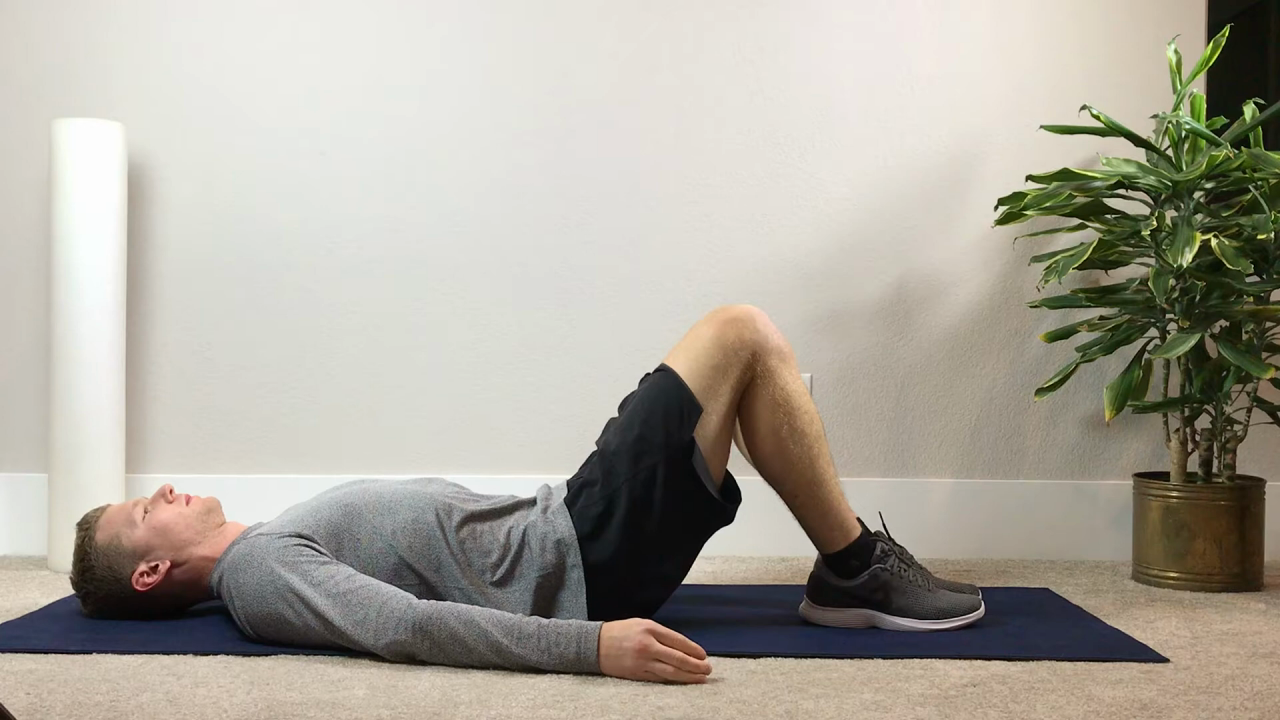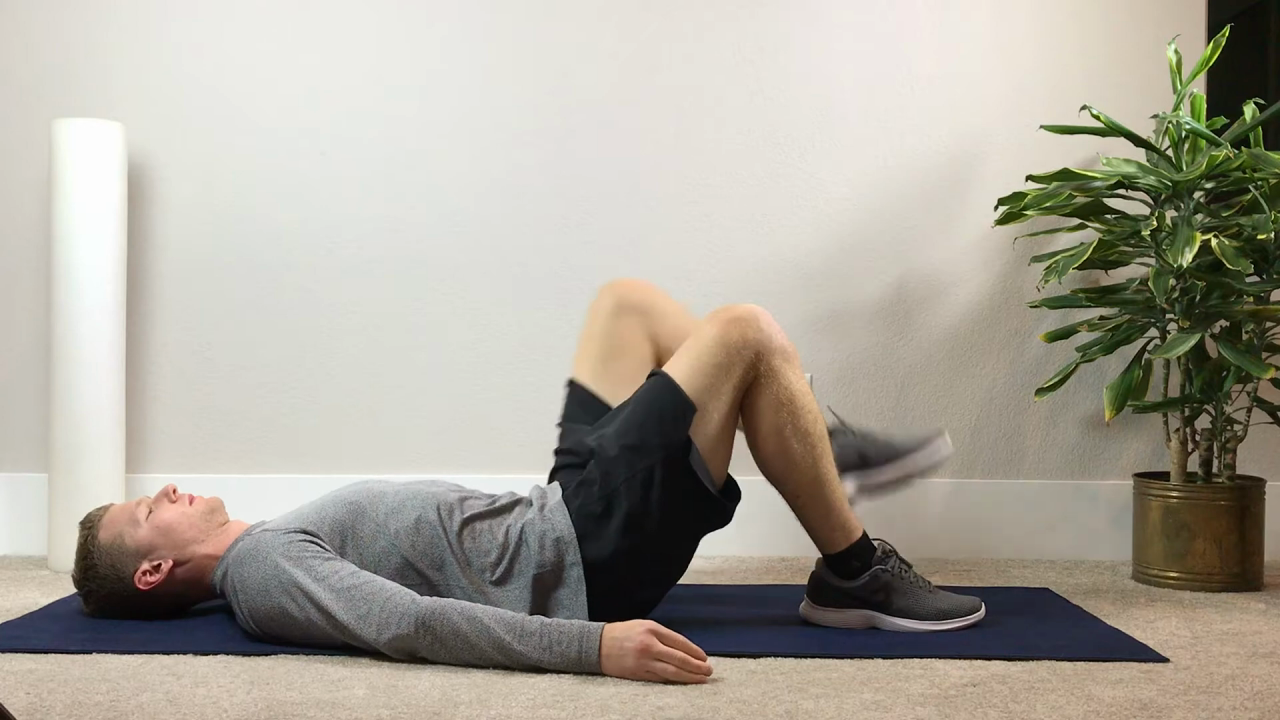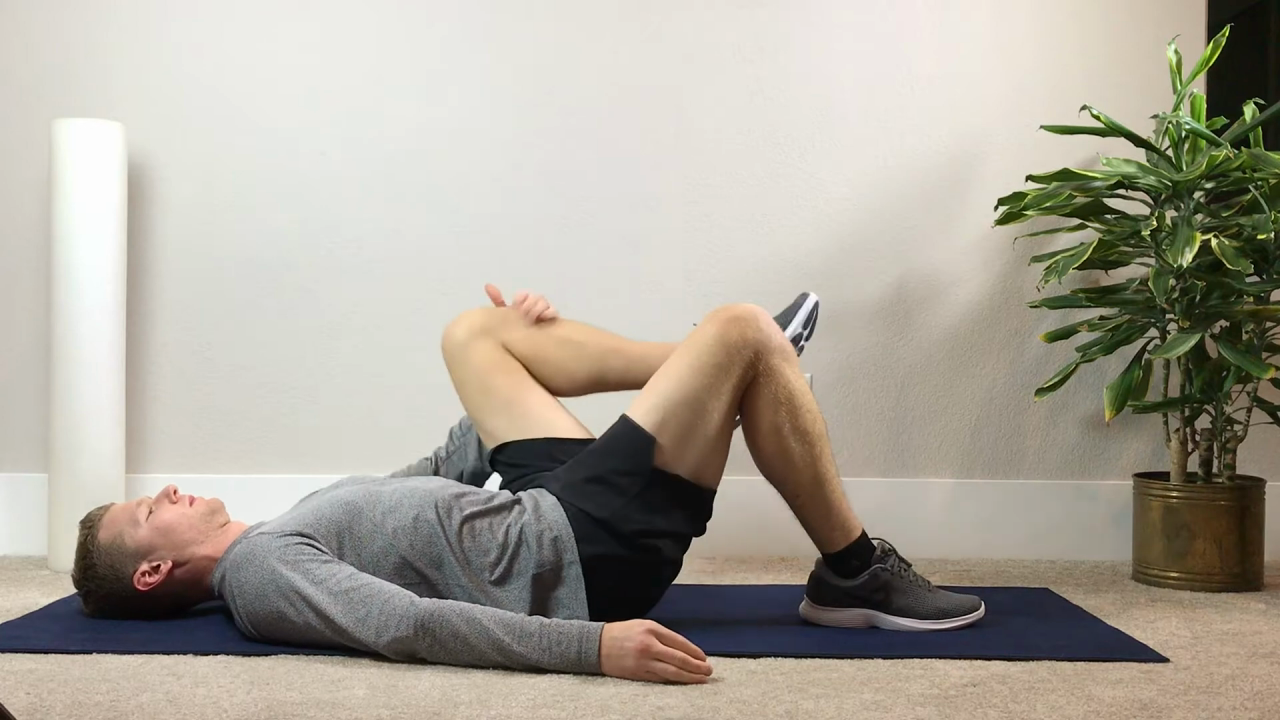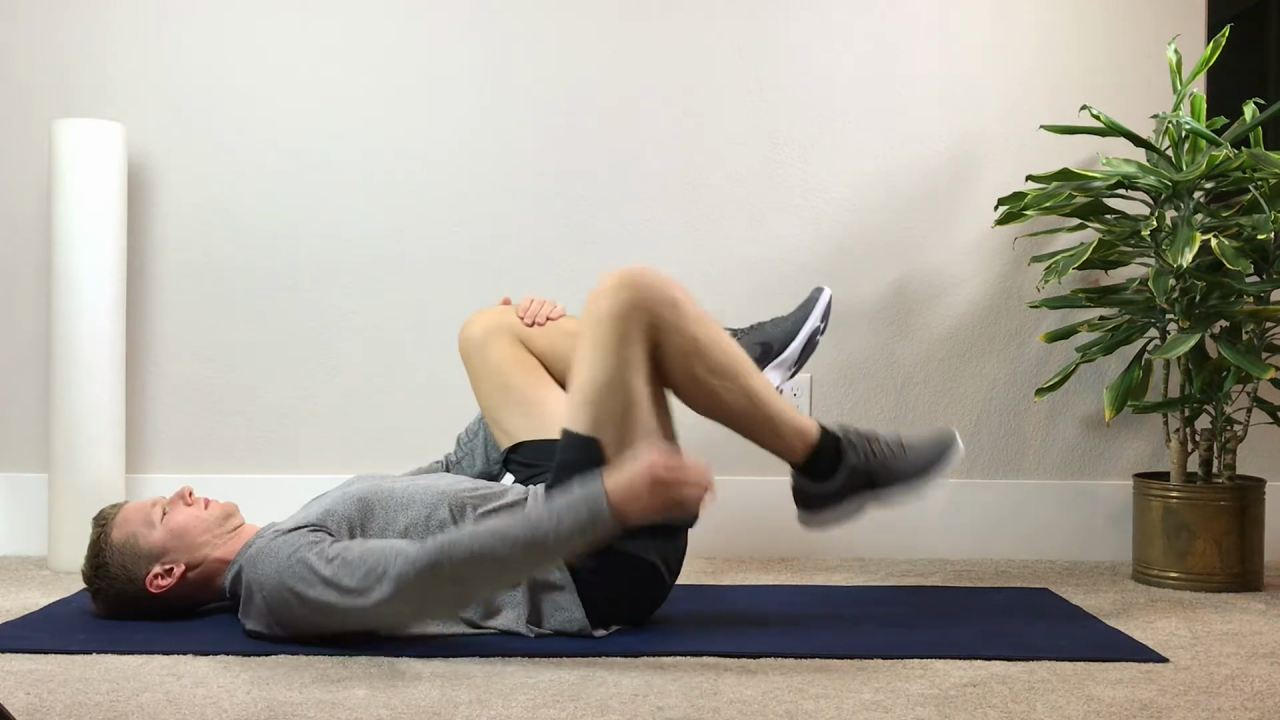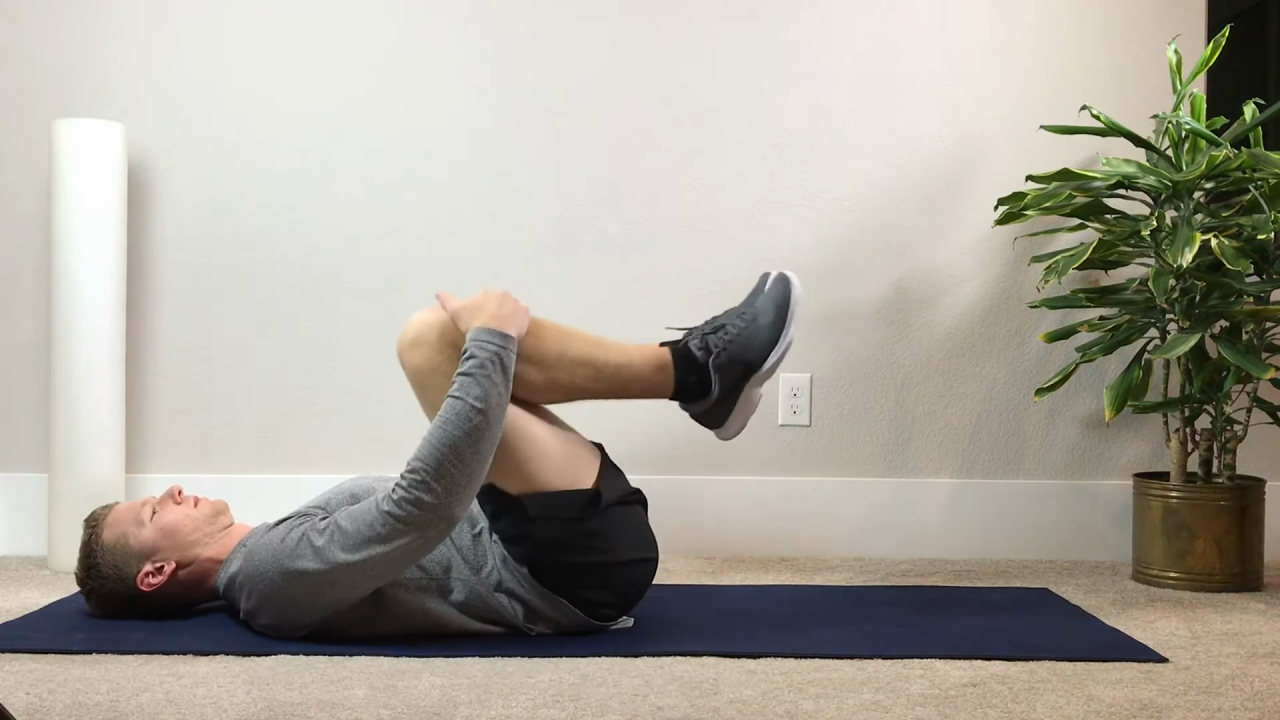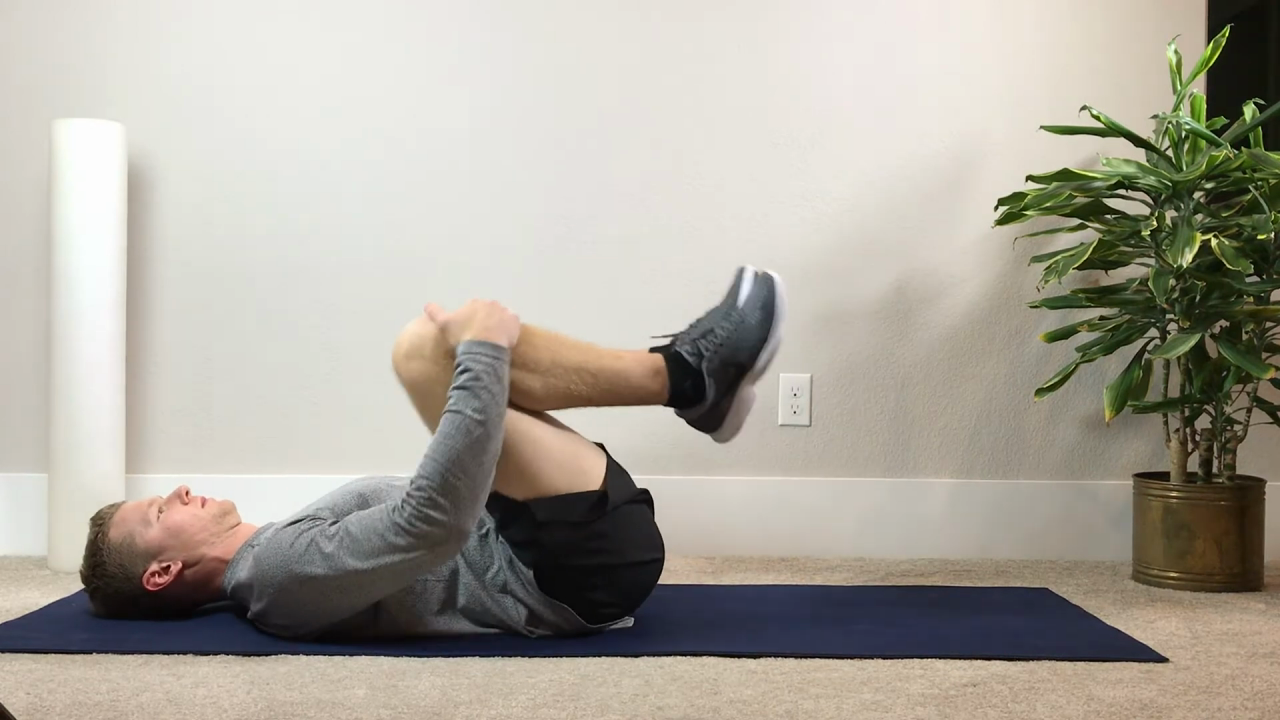
dt=0.5s
person 1, frame 1
left shoulder: (279, 544)
right shoulder: (262, 573)
right elbow: (405, 627)
right wrist: (591, 644)
left hip: (559, 524)
right hip: (585, 559)
left knee: (735, 351)
right knee: (742, 334)
left ankle: (855, 558)
right ankle: (853, 573)
person 1, frame 2
left shoulder: (284, 543)
right shoulder: (265, 573)
right elbow: (407, 625)
right wrist: (592, 644)
left hip: (558, 518)
right hip: (587, 557)
left knee: (628, 302)
right knee: (744, 331)
left ankle: (826, 451)
right ankle: (855, 576)
person 1, frame 3
left shoulder: (290, 532)
right shoulder: (262, 575)
left elbow: (436, 479)
right elbow: (406, 626)
left wrist: (519, 348)
right wrist: (592, 644)
left hip: (546, 509)
right hip: (586, 551)
left knee: (474, 332)
right knee: (742, 331)
left ankle: (738, 388)
right ankle: (853, 574)
person 1, frame 4
left shoulder: (291, 544)
right shoulder: (279, 580)
left elbow: (438, 492)
right elbow: (431, 570)
left wrist: (551, 364)
right wrist: (604, 498)
left hip: (558, 524)
right hip: (597, 571)
left knee: (489, 328)
right knee: (632, 292)
left ankle: (730, 365)
right ankle: (826, 463)
person 1, frame 5
left shoulder: (279, 549)
right shoulder: (275, 574)
left elbow: (434, 488)
right elbow: (421, 507)
right wrist: (489, 348)
left hip: (572, 551)
right hip: (582, 562)
left knee: (449, 335)
right knee: (434, 336)
left ankle: (693, 365)
right ankle: (697, 373)
person 1, frame 6
left shoulder: (284, 547)
right shoulder: (280, 577)
left elbow: (440, 499)
right elbow: (436, 522)
right wrist: (481, 355)
left hip: (569, 553)
right hip: (584, 572)
right knee: (431, 346)
left ankle: (684, 370)
right ankle: (686, 375)
